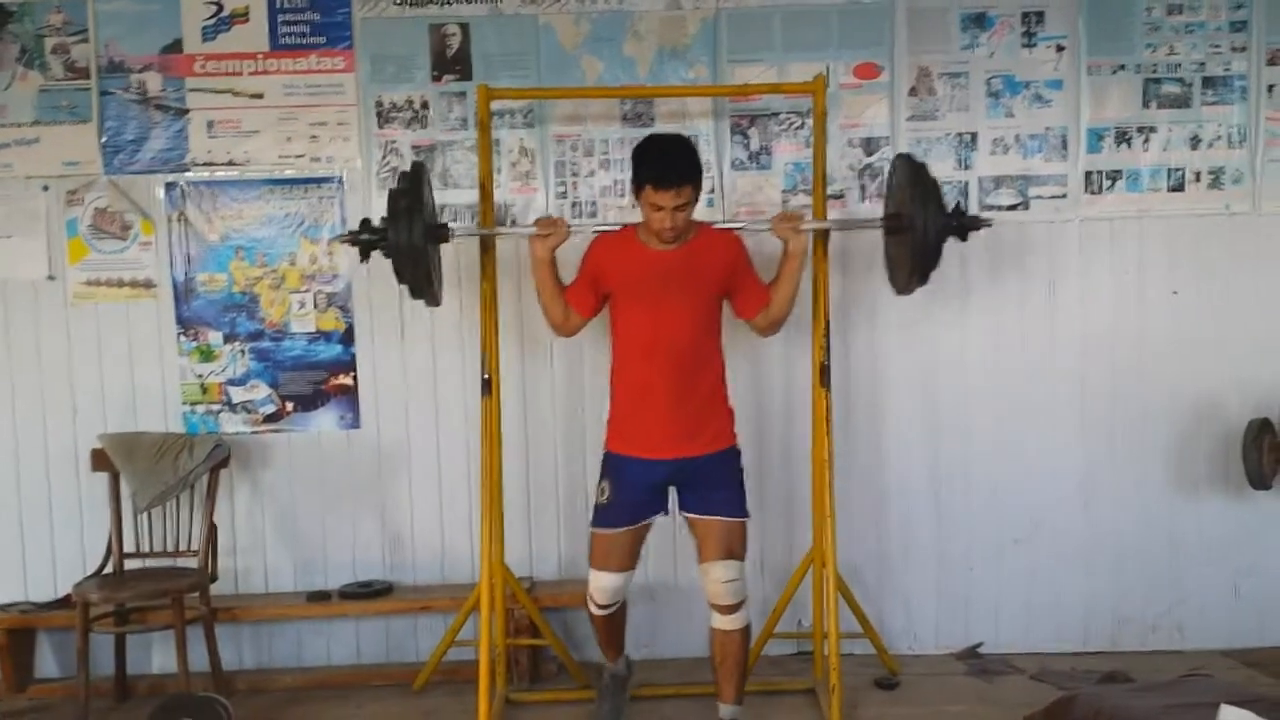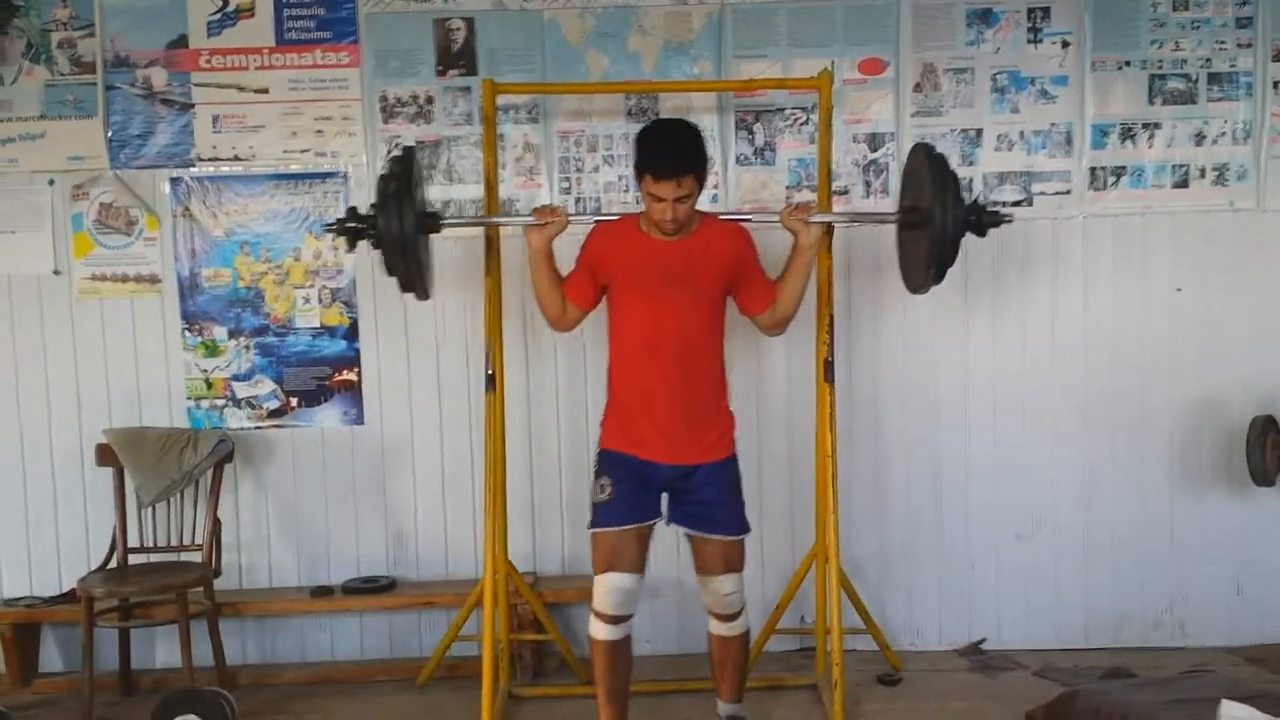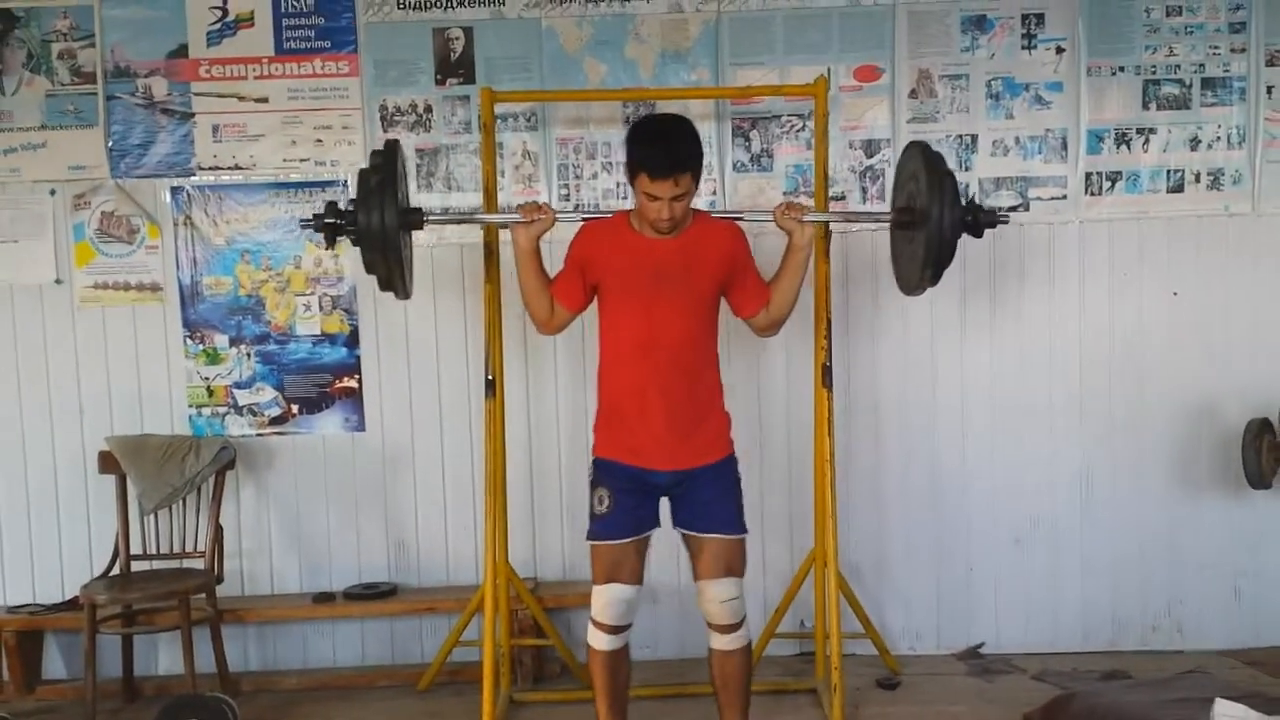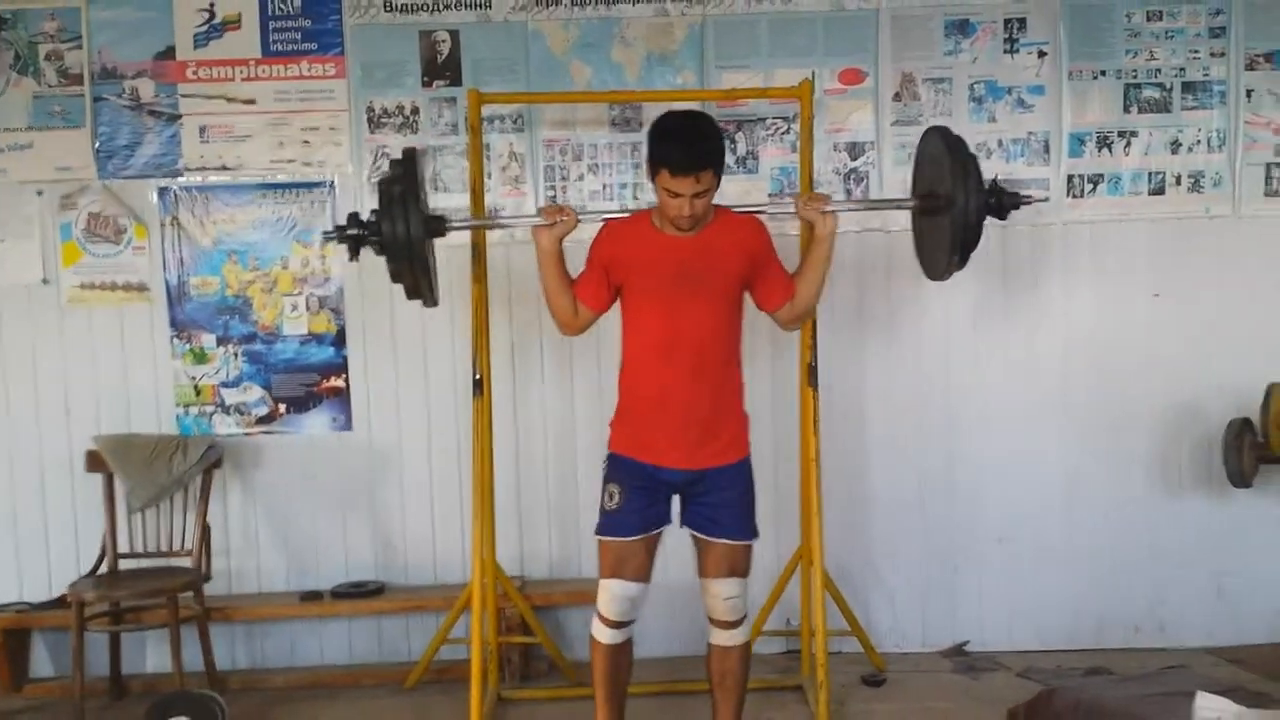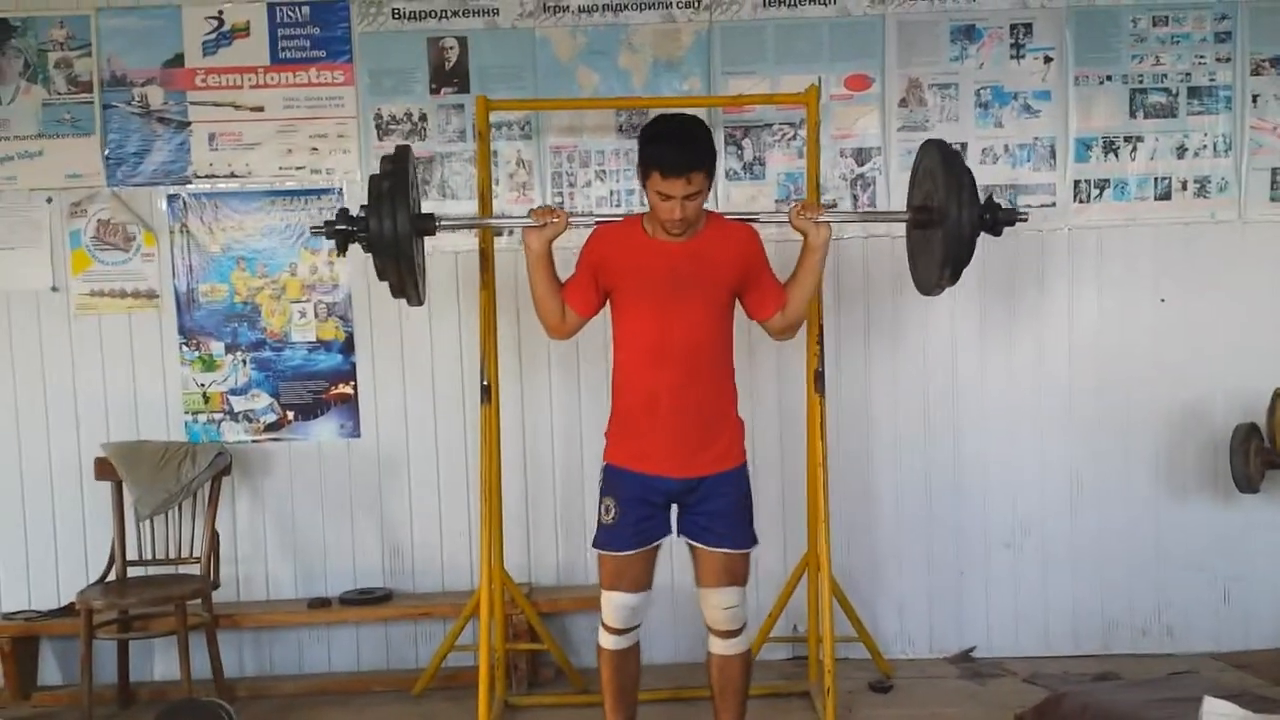
dt=0.5s
person 1, frame 1
left shoulder: (725, 249)
right shoulder: (606, 252)
left elbow: (767, 319)
right elbow: (564, 321)
left wrist: (795, 252)
right wrist: (542, 257)
left hip: (711, 449)
right hip: (631, 450)
left knee: (726, 592)
right knee: (605, 586)
right ankle: (615, 666)
person 1, frame 2
left shoulder: (730, 242)
right shoulder: (605, 242)
left elbow: (773, 318)
right elbow: (561, 316)
left wrist: (805, 248)
right wrist: (538, 248)
left hip: (708, 453)
right hip: (626, 451)
left knee: (726, 601)
right knee: (611, 603)
person 1, frame 3
left shoulder: (725, 240)
right shoulder: (595, 241)
left elbow: (766, 319)
right elbow: (548, 317)
left wrist: (800, 246)
right wrist: (525, 246)
left hip: (706, 457)
right hip: (622, 458)
left knee: (725, 612)
right knee: (610, 613)
person 1, frame 4
left shoulder: (747, 236)
right shoulder: (617, 239)
left elbow: (792, 312)
right elbow: (572, 319)
left wrist: (823, 236)
right wrist: (548, 246)
left hip: (722, 456)
right hip: (637, 454)
left knee: (728, 609)
right knee: (614, 608)
person 1, frame 5
left shoulder: (739, 243)
right shoulder: (608, 244)
left elbow: (782, 322)
right elbow: (560, 323)
left wrist: (815, 245)
right wrist: (537, 250)
left hip: (718, 466)
right hip: (632, 464)
left knee: (727, 618)
right knee: (619, 618)
